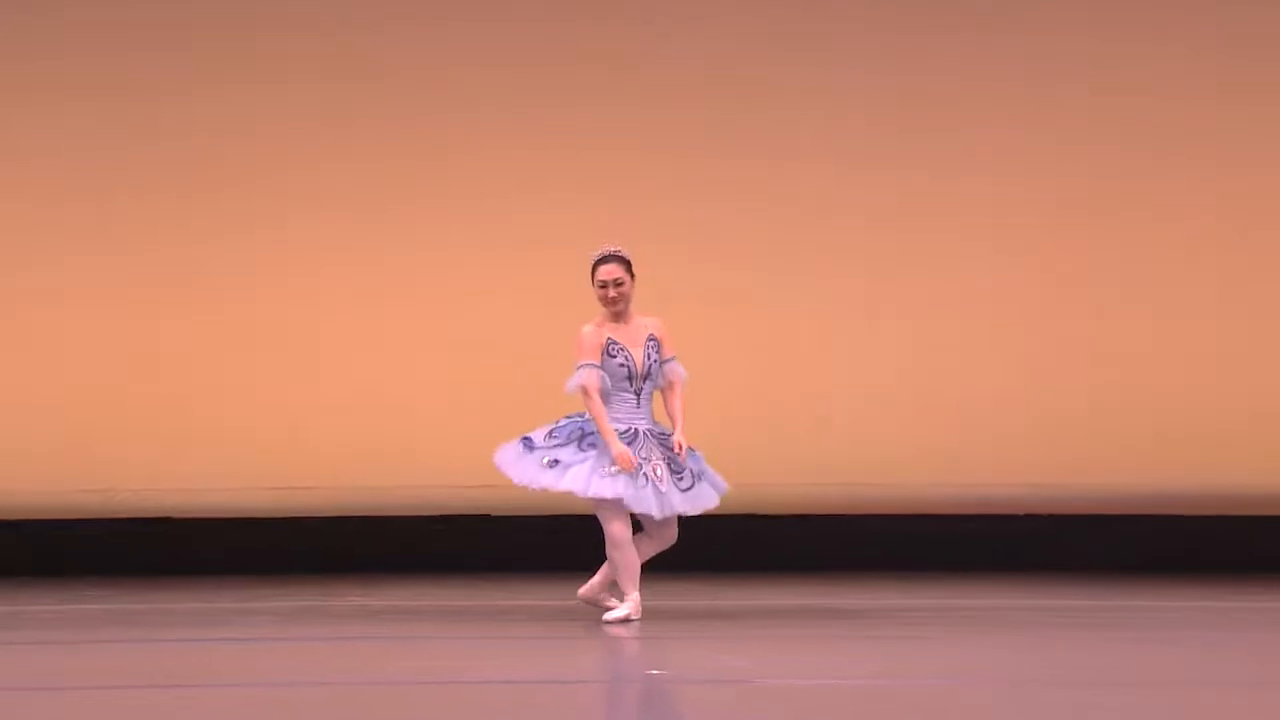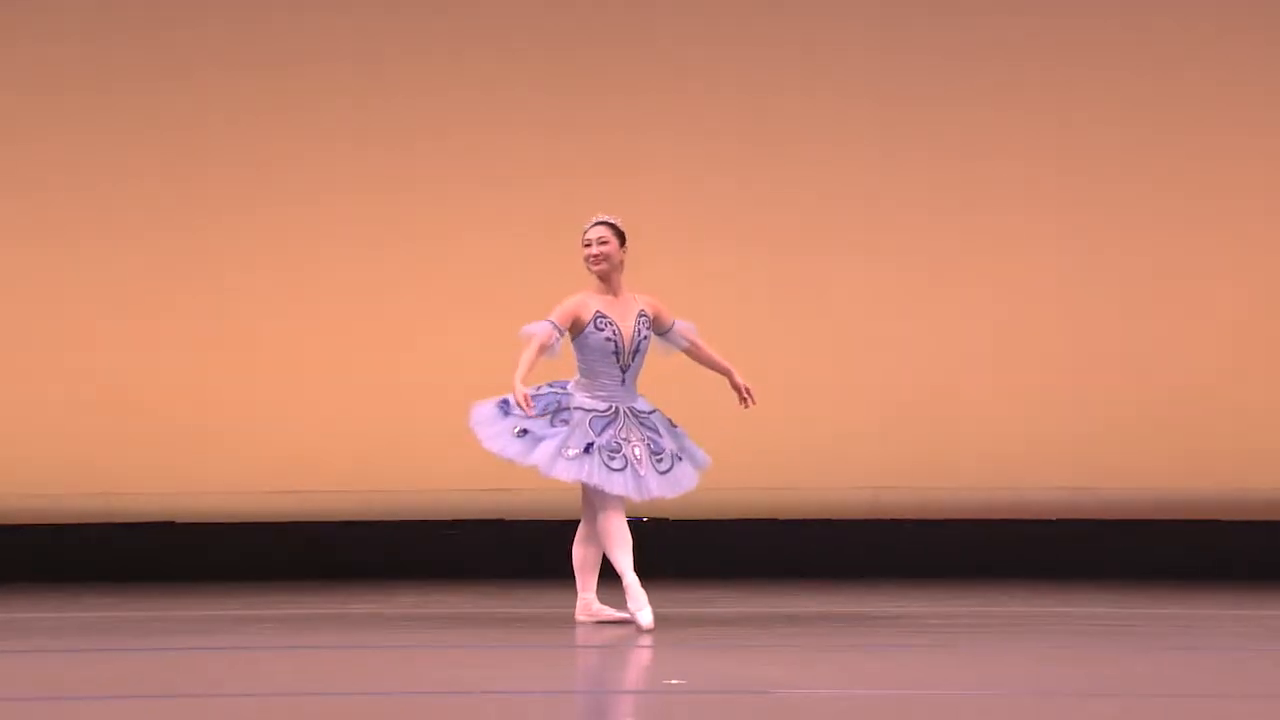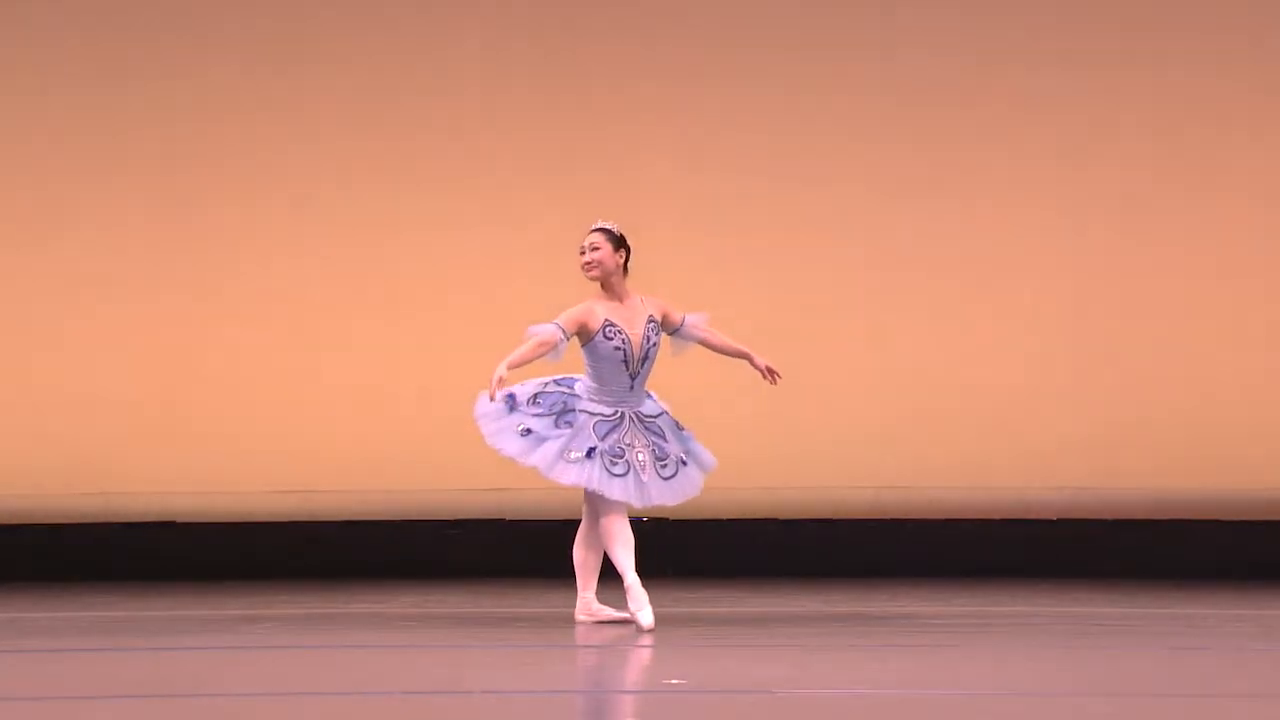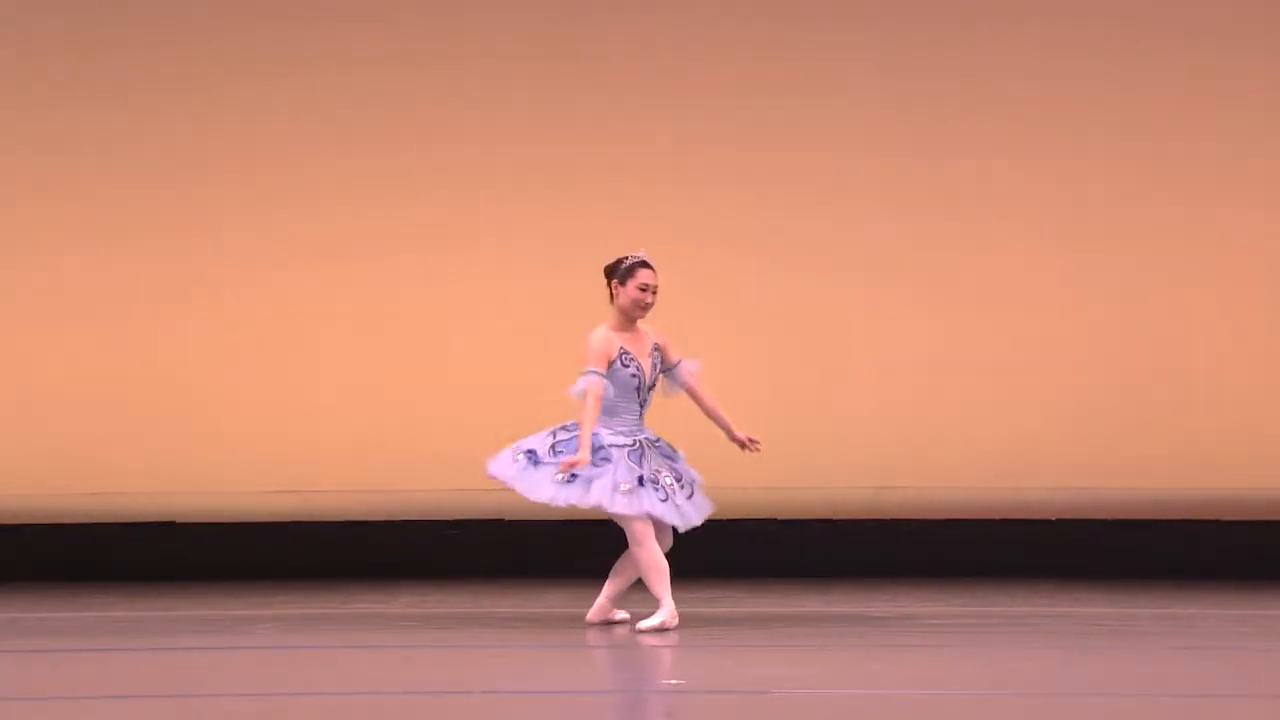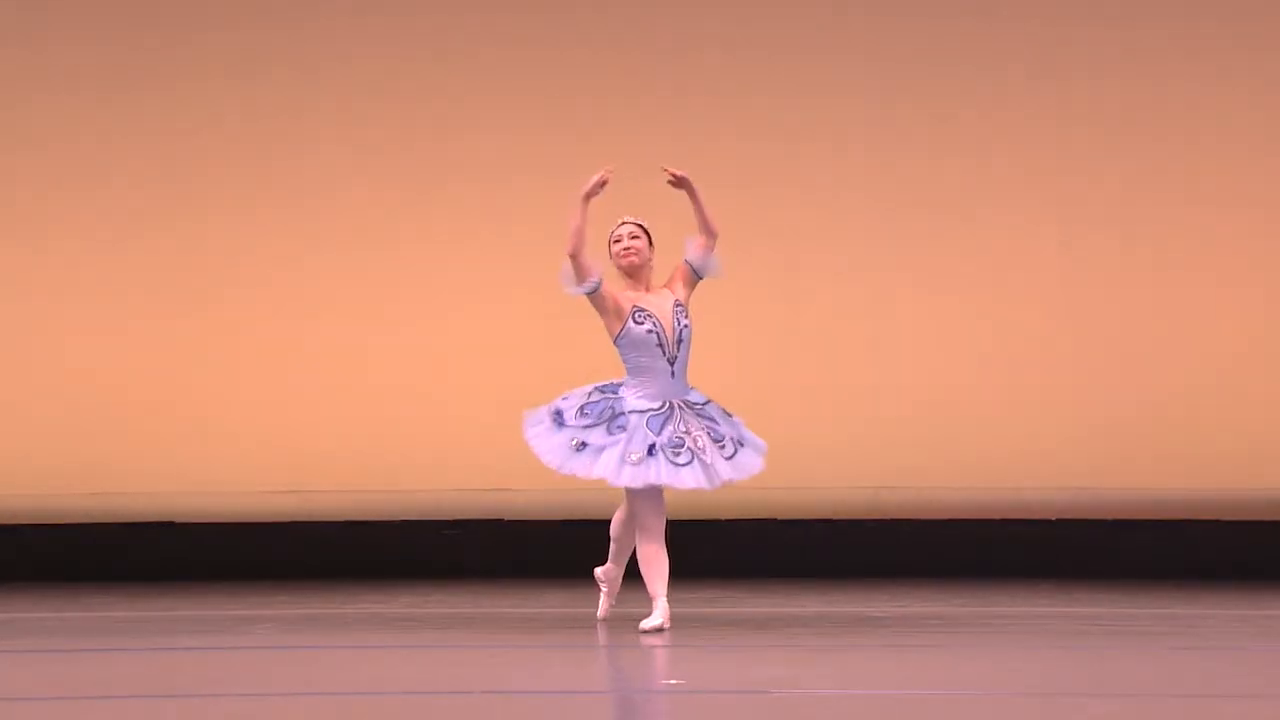
dt=1s
person 1, frame 1
left shoulder: (655, 328)
right shoulder: (592, 334)
left elbow: (672, 384)
right elbow: (590, 393)
left wrist: (679, 431)
right wrist: (615, 446)
left hip: (649, 441)
right hip: (602, 442)
left knee: (664, 535)
right knee: (618, 530)
left ankle: (596, 587)
right ankle: (631, 598)
person 1, frame 2
left shoulder: (647, 307)
right shoulder: (578, 306)
left elbow: (688, 342)
right elbow: (538, 341)
left wrist: (731, 374)
right wrist: (518, 382)
left hip: (628, 416)
right hip: (586, 415)
left knee: (596, 509)
right knee: (607, 505)
left ankle: (587, 601)
right ankle: (632, 585)
person 1, frame 3
left shoulder: (654, 307)
right shoulder: (587, 313)
left elbow: (701, 332)
right elbow: (544, 339)
left wrist: (751, 356)
right wrist: (506, 366)
left hip: (635, 420)
right hip: (593, 418)
left knee: (599, 511)
right knee: (611, 507)
left ankle: (587, 601)
person 1, frame 4
left shoulder: (657, 340)
right shoulder: (600, 340)
left elbow: (692, 386)
right elbow: (592, 397)
left wrist: (732, 430)
right wrist: (585, 450)
left hip: (640, 448)
right hip: (606, 447)
left knee: (660, 538)
right knee: (641, 530)
left ankle: (602, 606)
right ankle: (667, 606)
person 1, frame 5
left shoulder: (677, 291)
right shoulder: (613, 302)
left elbow: (708, 238)
right elbow: (574, 254)
left wrist: (690, 191)
right wrist: (586, 200)
left hip: (680, 414)
right hip: (638, 416)
left knee: (639, 504)
right knee: (649, 512)
left ankle: (611, 573)
right ankle: (660, 605)
